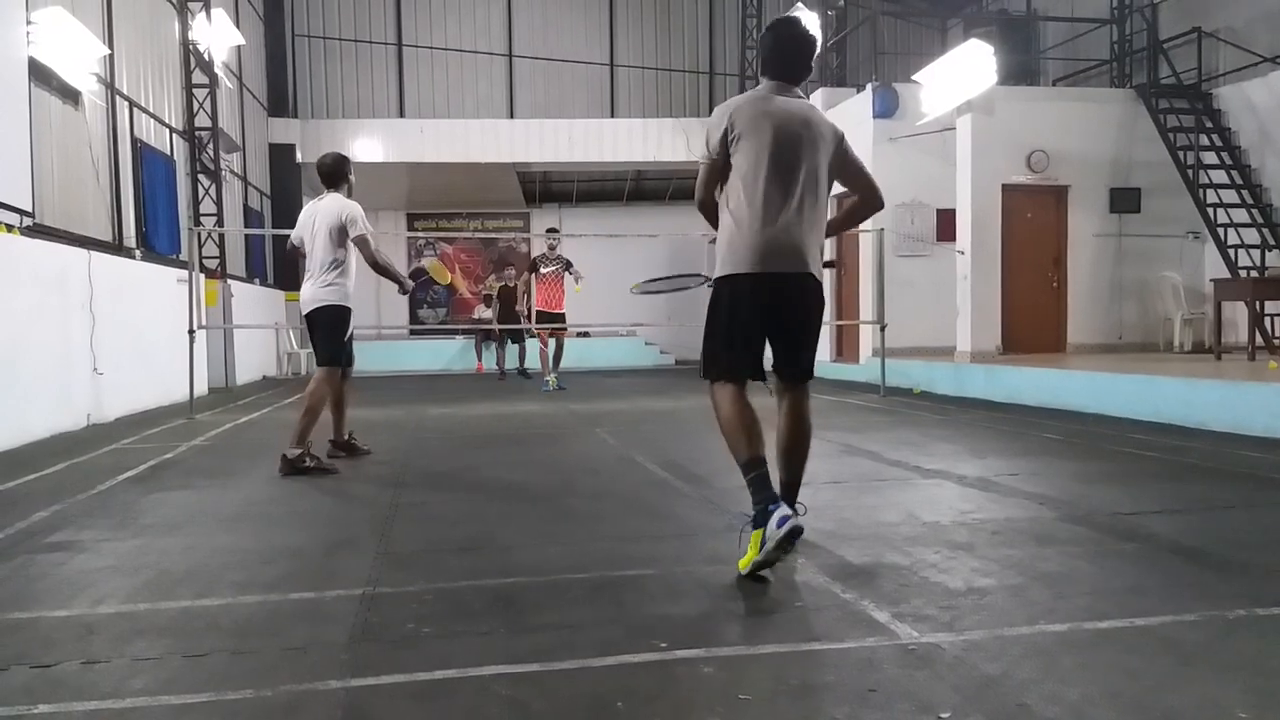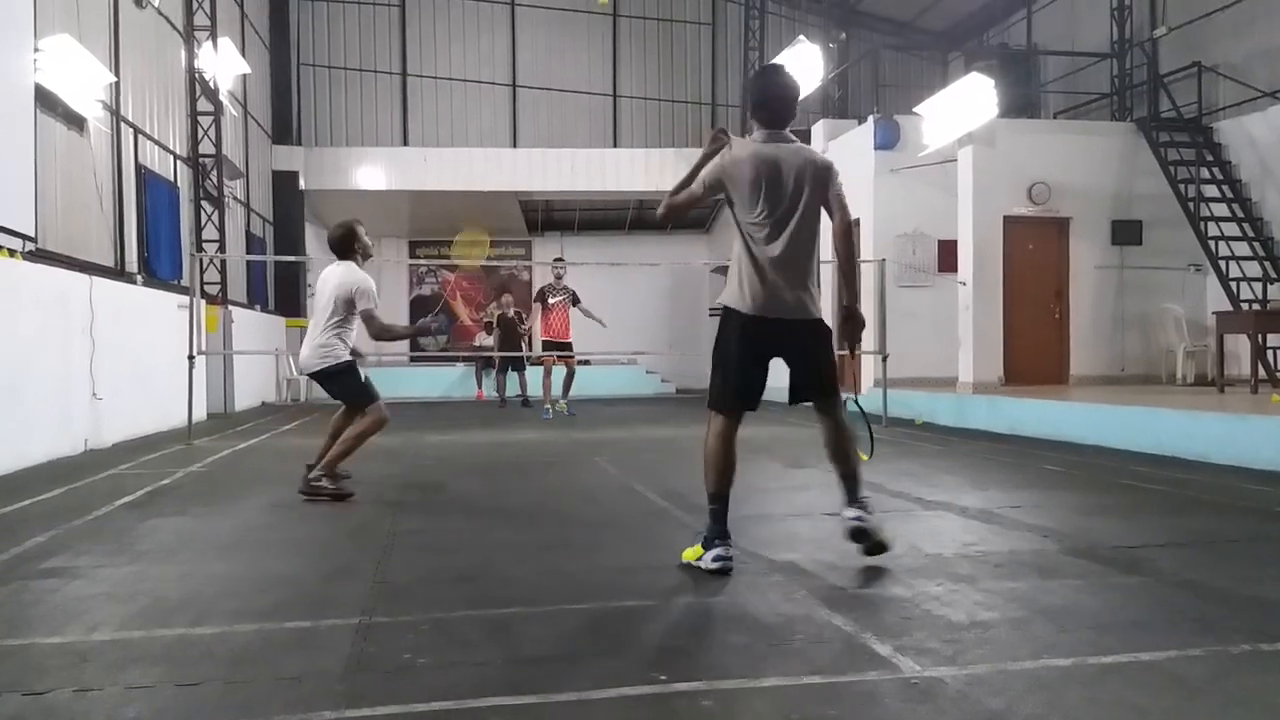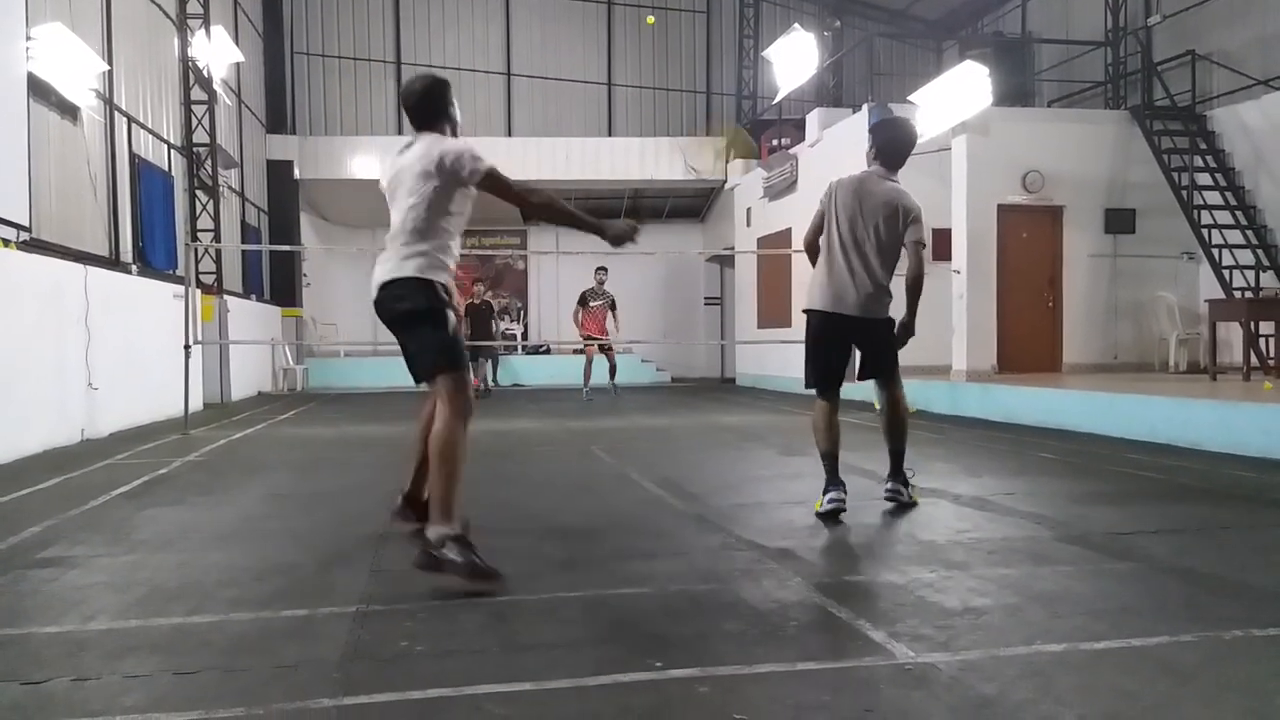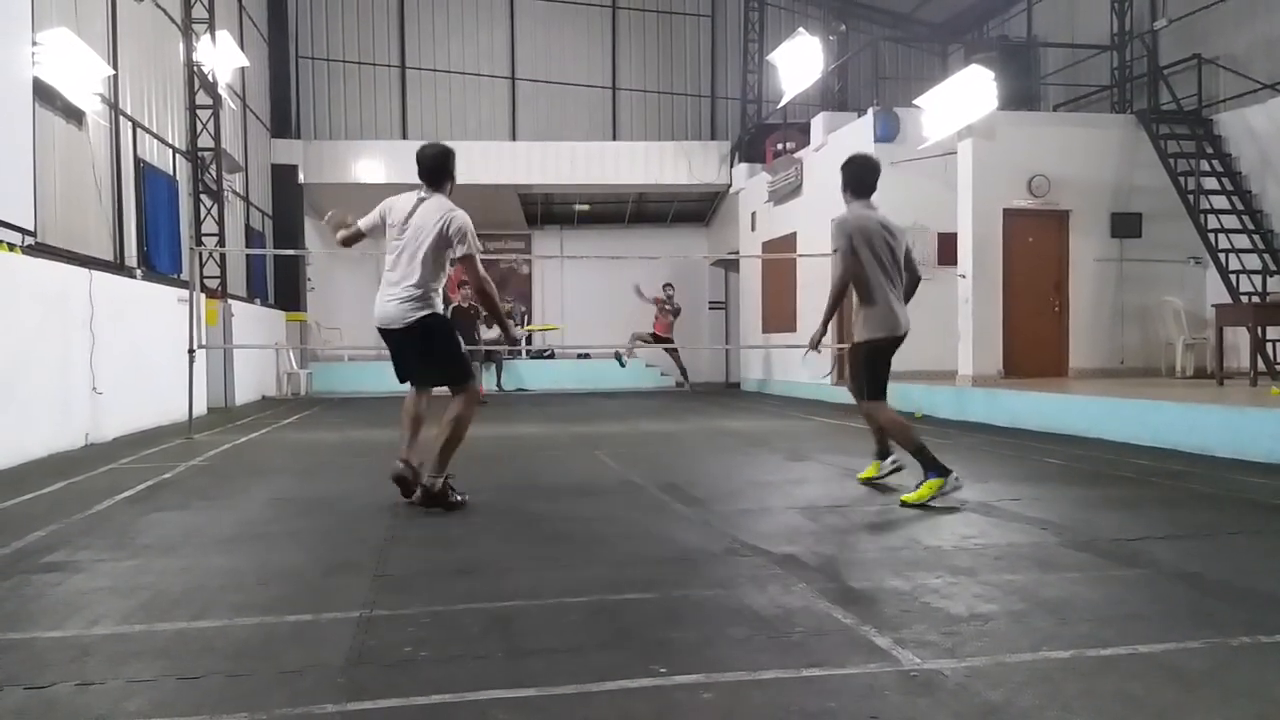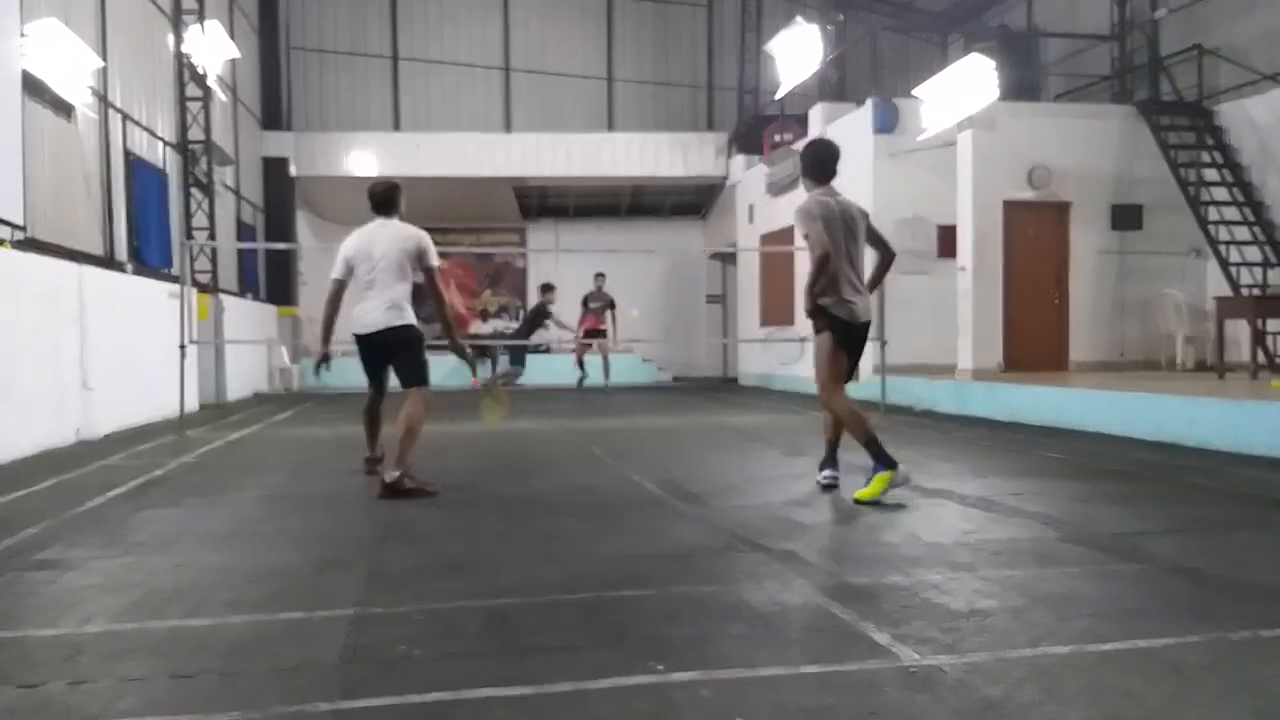
dt=1s
person 1, frame 1
left shoulder: (732, 113)
right shoulder: (824, 127)
left elbow: (704, 197)
right elbow: (871, 198)
left hip: (743, 267)
right hip: (802, 271)
left knee: (727, 386)
right knee: (793, 391)
left ankle: (771, 507)
right ankle: (782, 508)
person 1, frame 2
left shoulder: (729, 162)
right shoulder: (817, 165)
left elbow: (668, 210)
right elbow: (844, 230)
left wrist: (709, 158)
right wrist: (851, 303)
left hip: (745, 310)
right hip: (799, 312)
left knee: (723, 420)
right knee: (831, 409)
left ankle: (717, 541)
right ankle: (855, 507)
person 1, frame 3
left shoulder: (838, 188)
right shoulder: (907, 204)
left elbow: (810, 244)
right elbow: (915, 268)
right wrist: (910, 318)
left hip: (826, 306)
right hip: (874, 310)
left knee: (825, 398)
right knee: (891, 389)
left ankle: (832, 488)
right ankle: (896, 478)
person 1, frame 4
left shoulder: (845, 222)
right shoulder: (889, 224)
left elbow: (842, 280)
right elbow: (914, 275)
left wrist: (822, 326)
left hip: (874, 326)
right hip: (894, 323)
left knee: (872, 406)
right knee: (858, 383)
left ankle: (937, 472)
right ankle: (884, 455)
person 1, frame 5
left shoulder: (808, 207)
right shoulder: (854, 209)
left elbow: (822, 252)
right elbow: (887, 251)
left wrist: (808, 296)
left hip: (833, 311)
right hip: (859, 312)
left knee: (831, 392)
right knee: (831, 387)
left ankle: (886, 466)
right ankle: (830, 463)
person 2, frame 1
left shoulder: (309, 210)
right shoulder: (348, 208)
left elbow: (294, 246)
right elbow: (372, 258)
right wrist: (403, 281)
left hip: (312, 299)
right hip: (332, 300)
left knee: (340, 370)
right knee: (327, 373)
left ankle: (341, 438)
right ankle: (296, 452)
person 2, frame 2
left shoulder: (329, 273)
right shoulder: (360, 280)
right elbow: (376, 331)
left wrist: (349, 348)
right wrist: (415, 330)
left hip: (312, 356)
right hip: (330, 357)
left knee: (356, 405)
right knee: (375, 415)
left ankle: (320, 466)
right ankle: (319, 474)
person 2, frame 3
left shoulder: (401, 160)
right shoulder: (452, 152)
right elbow: (525, 197)
right wrist: (601, 228)
left hip: (392, 288)
right hip: (417, 287)
left knee: (445, 394)
right knee: (454, 399)
left ankle: (419, 495)
right ankle: (441, 537)
person 2, frame 4
left shoulder: (393, 206)
right shoulder: (455, 217)
left elbow: (346, 238)
right elbow: (476, 280)
left wrist: (339, 226)
right wrist: (505, 325)
left hip: (386, 316)
right hip: (420, 316)
left knee: (419, 389)
right knee: (467, 392)
left ankle: (407, 465)
right ankle: (434, 482)
person 2, frame 5
left shoulder: (352, 241)
right shoulder: (417, 237)
left elbow: (334, 296)
right elbow: (436, 292)
left wrist: (324, 344)
right wrist: (452, 337)
left hip: (363, 327)
right hip: (399, 325)
left knee: (376, 390)
right knee: (417, 394)
left ankle: (374, 457)
right ankle: (394, 475)
